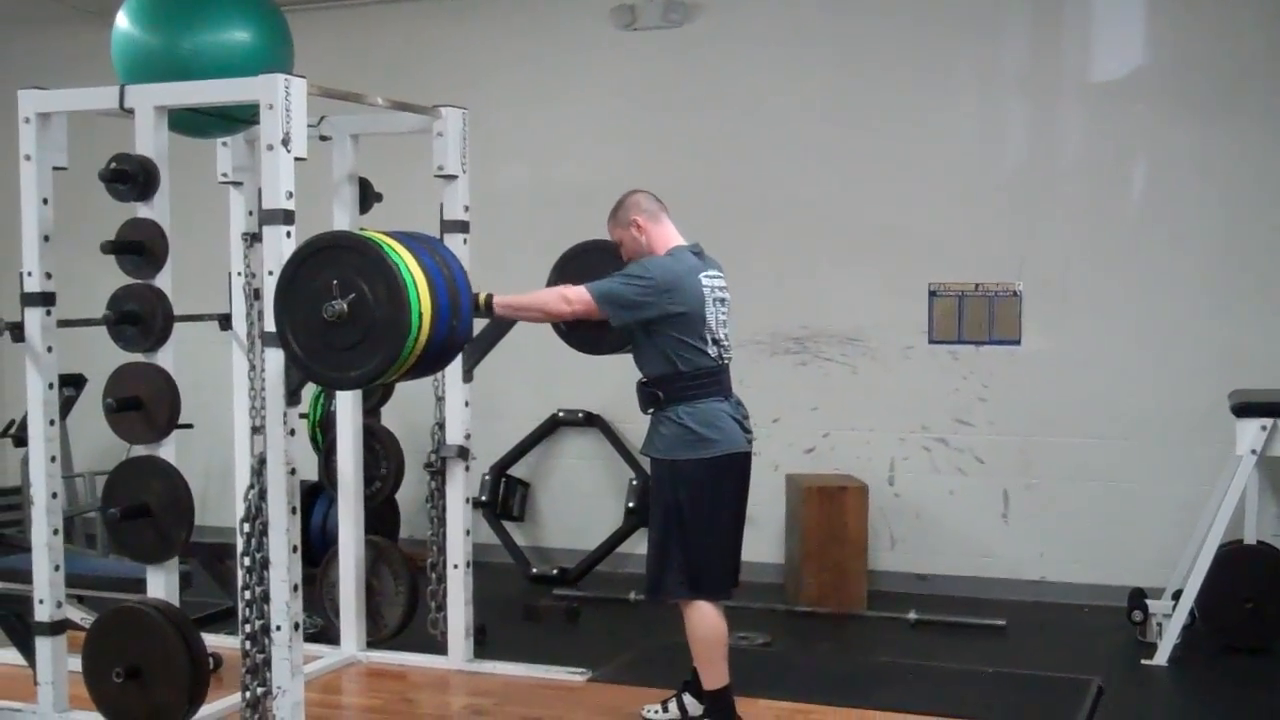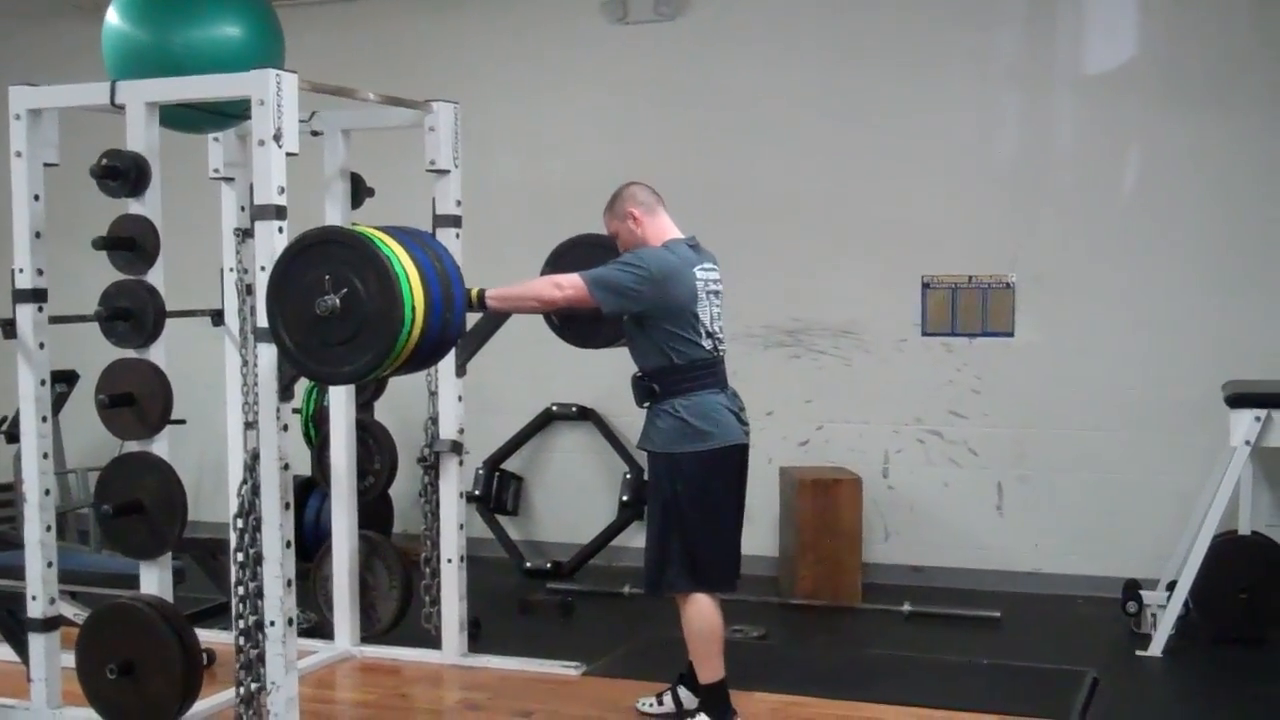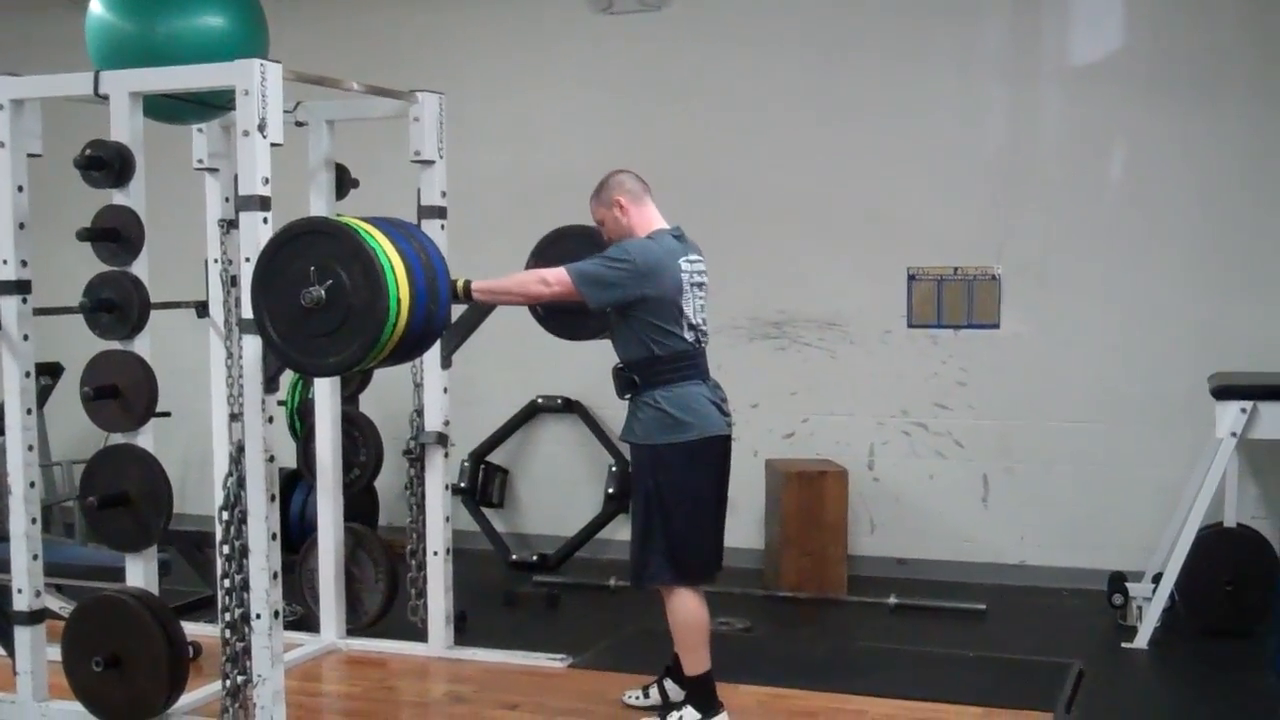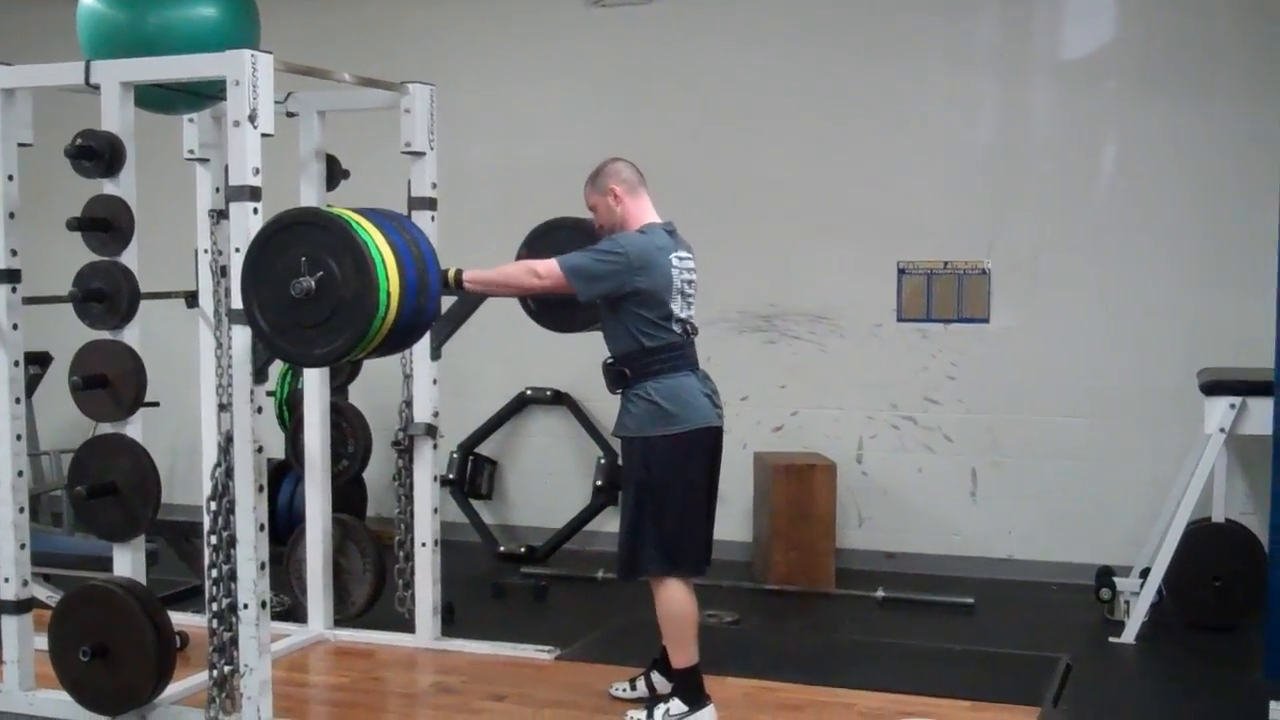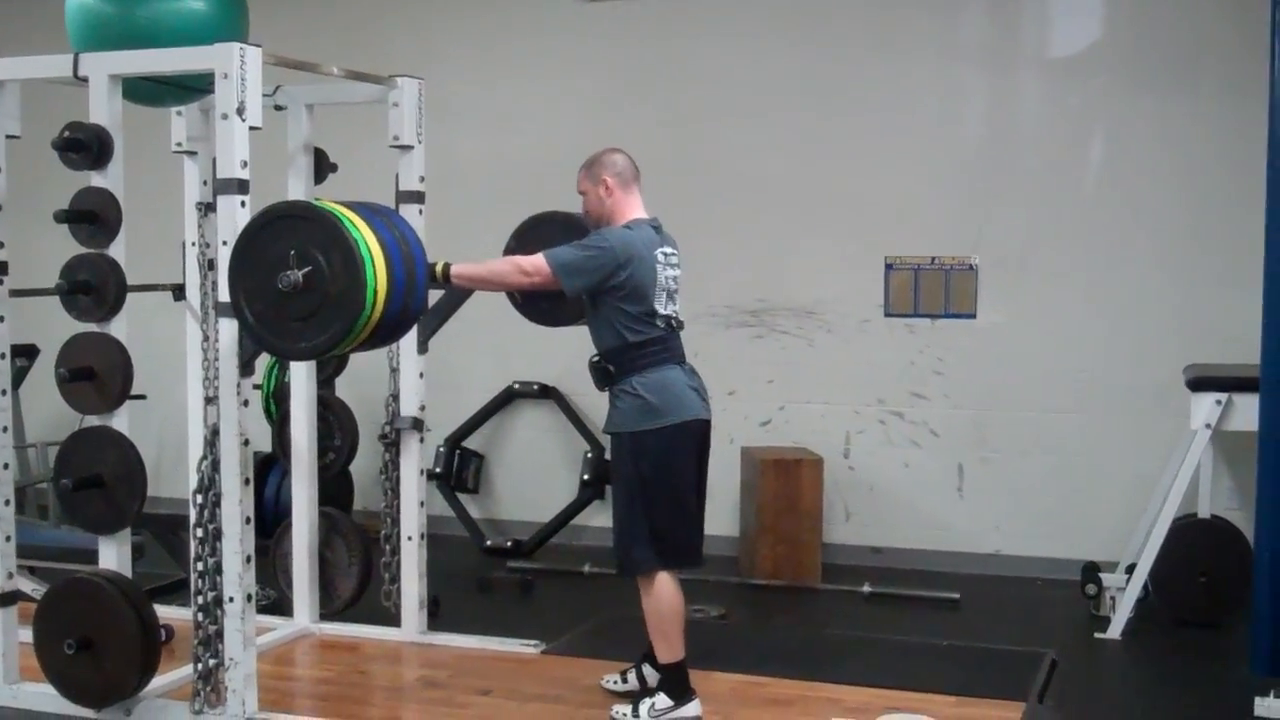
dt=0.3s
person 1, frame 1
left shoulder: (661, 274)
right shoulder: (700, 267)
left elbow: (568, 303)
left wrist: (485, 303)
left hip: (693, 440)
right hip: (715, 434)
left knee: (694, 585)
right knee: (698, 580)
person 1, frame 2
left shoulder: (655, 266)
right shoulder: (696, 259)
left elbow: (560, 291)
left wrist: (477, 297)
left hip: (689, 432)
right hip: (713, 426)
left knee: (692, 578)
right knee: (695, 572)
person 1, frame 3
left shoulder: (639, 257)
right shoulder: (680, 250)
left elbow: (547, 285)
left wrist: (465, 289)
left hip: (672, 425)
right hip: (695, 419)
left knee: (675, 571)
right knee: (678, 566)
person 1, frame 4
left shoulder: (629, 252)
right shoulder: (671, 246)
left elbow: (539, 276)
left wrist: (456, 278)
left hip: (664, 418)
right hip: (687, 412)
left knee: (665, 562)
right knee: (668, 556)
right ankle: (668, 670)
person 1, frame 5
left shoulder: (615, 246)
right shoulder: (656, 241)
left elbow: (526, 272)
left wrist: (443, 272)
left hip: (651, 412)
right hip: (674, 405)
left knee: (654, 557)
right knee: (655, 552)
right ankle: (657, 665)
